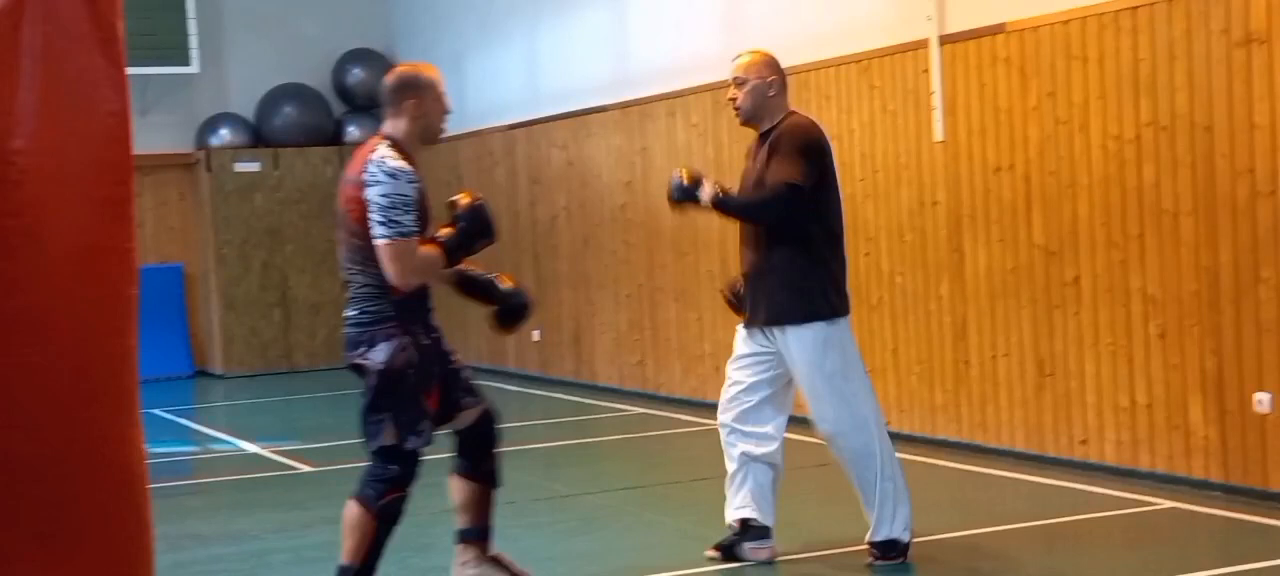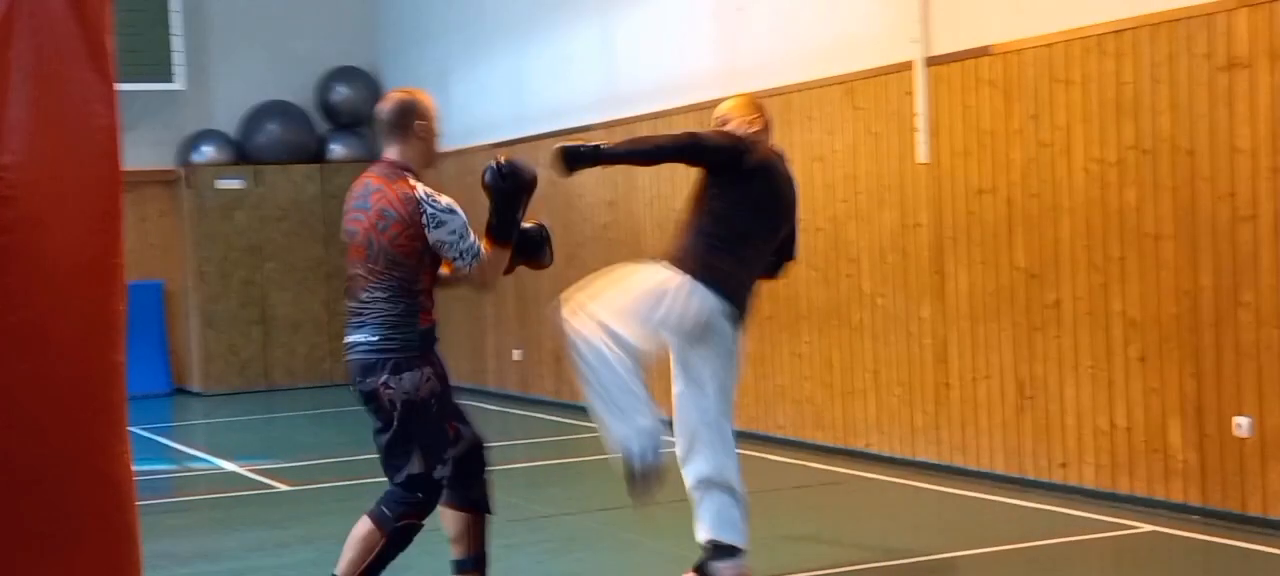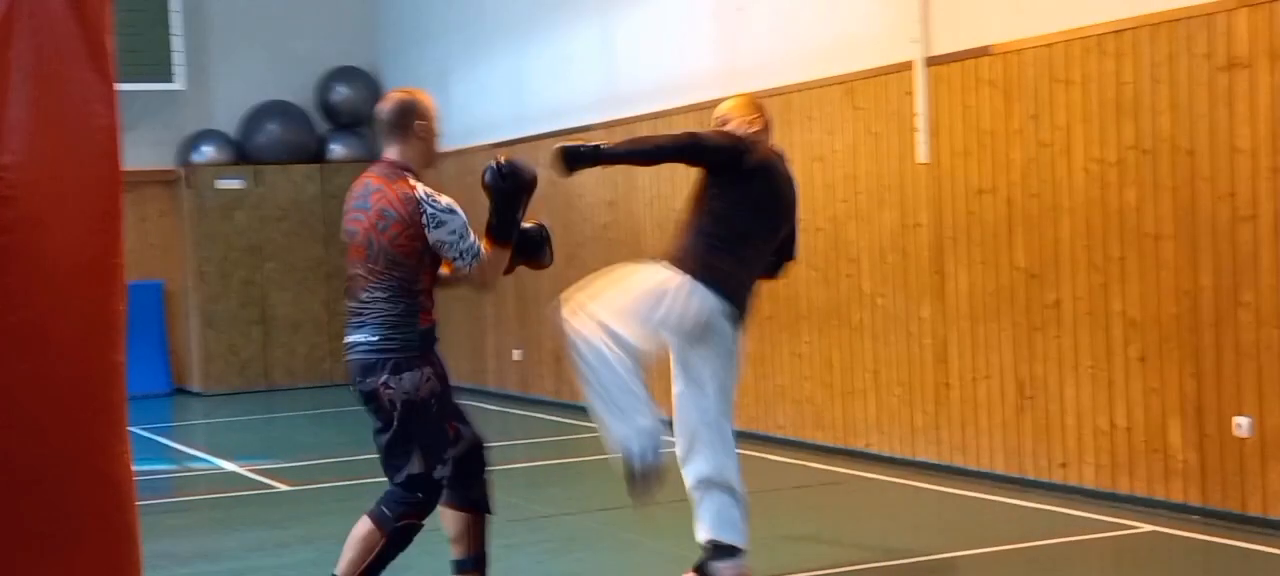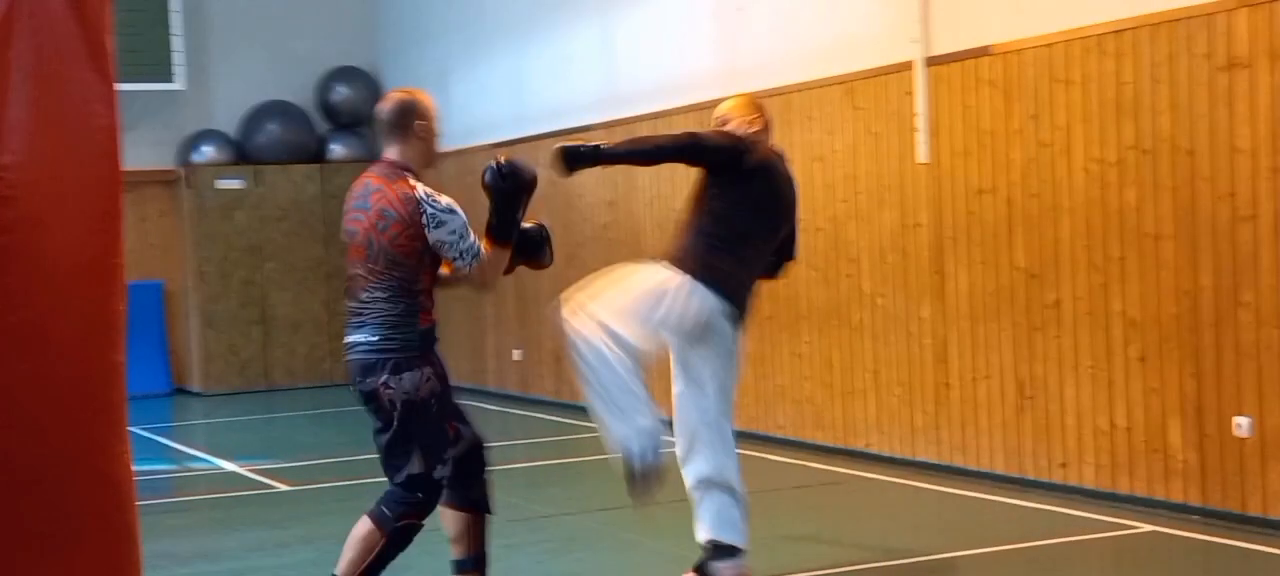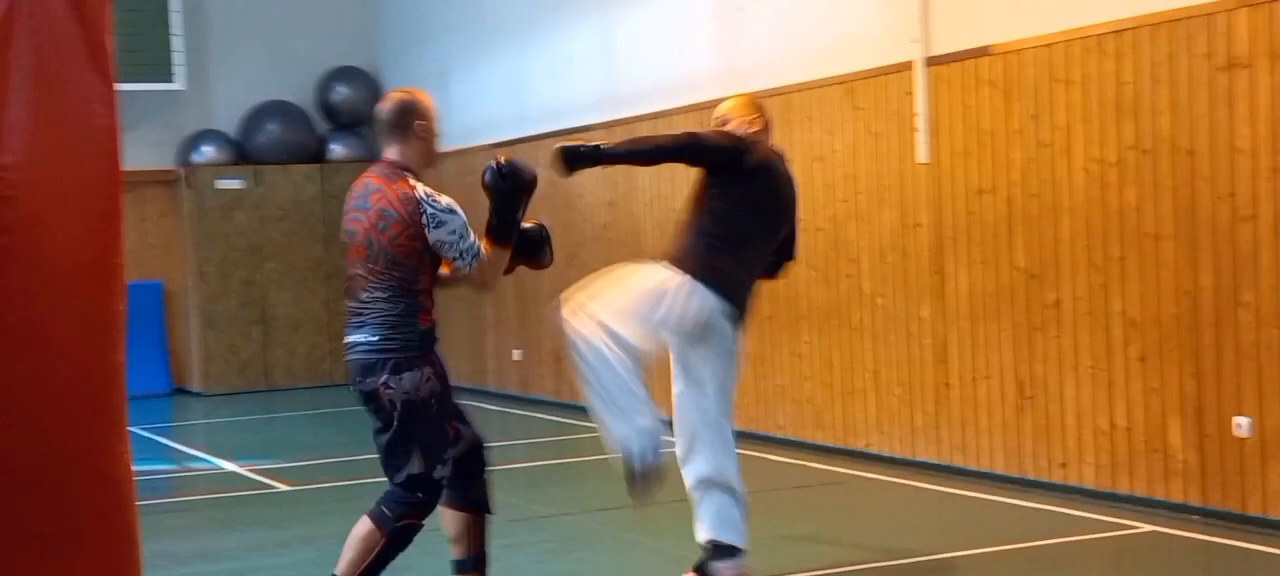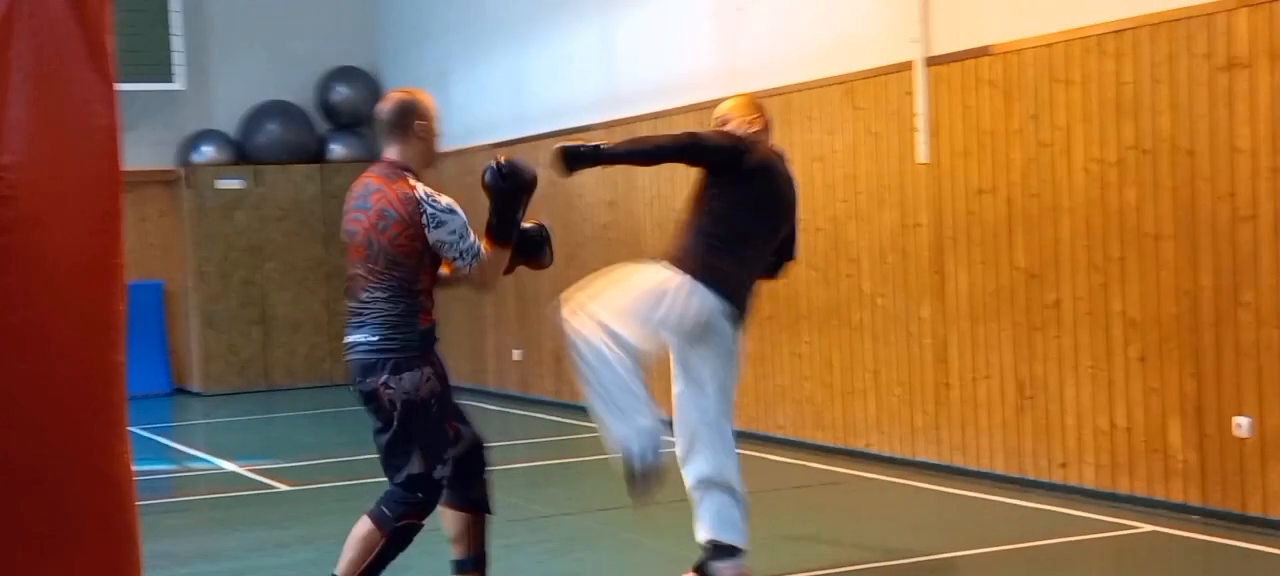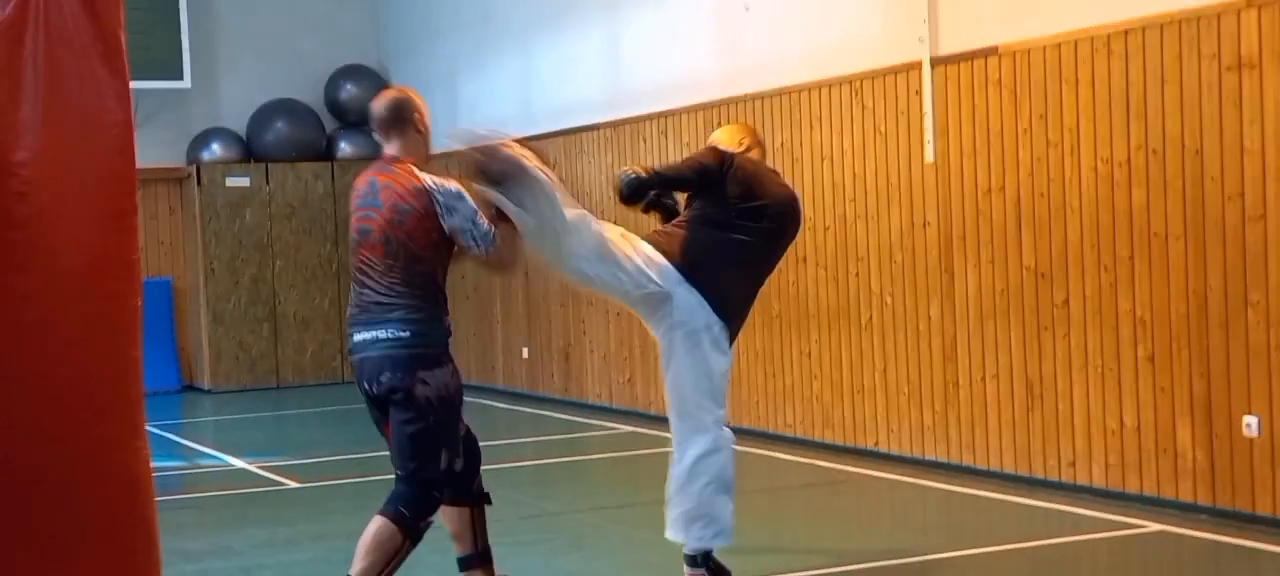
dt=0.4s
person 1, frame 1
left shoulder: (381, 161)
right shoulder: (390, 170)
right elbow: (403, 270)
left wrist: (472, 280)
right wrist: (459, 240)
left hip: (409, 330)
right hip: (387, 336)
left knee: (475, 425)
right knee: (394, 465)
person 1, frame 2
left shoulder: (364, 190)
right shoulder: (427, 204)
right elbow: (483, 275)
left wrist: (506, 250)
right wrist: (507, 213)
left hip: (373, 350)
right hip: (399, 360)
left knee: (464, 455)
right knee: (413, 490)
person 1, frame 3
left shoulder: (362, 190)
right shoulder: (429, 205)
right elbow: (483, 275)
left wrist: (505, 251)
right wrist: (508, 212)
left hip: (370, 350)
right hip: (400, 360)
left knee: (463, 455)
right knee: (414, 490)
person 1, frame 4
left shoulder: (362, 190)
right shoulder: (428, 204)
right elbow: (483, 274)
left wrist: (503, 249)
right wrist: (507, 213)
left hip: (369, 350)
right hip: (400, 359)
left knee: (462, 456)
right knee: (414, 490)
person 1, frame 5
left shoulder: (362, 190)
right shoulder: (428, 204)
right elbow: (483, 275)
left wrist: (503, 251)
right wrist: (507, 212)
left hip: (368, 350)
right hip: (401, 359)
left knee: (462, 456)
right knee: (414, 490)
person 1, frame 6
left shoulder: (362, 190)
right shoulder: (429, 204)
right elbow: (483, 275)
left wrist: (503, 251)
right wrist: (507, 212)
left hip: (368, 351)
right hip: (401, 358)
left knee: (461, 456)
right knee: (413, 490)
person 1, frame 7
left shoulder: (364, 187)
right shoulder: (437, 193)
right elbow: (498, 255)
left wrist: (471, 230)
left hip: (369, 349)
right hip: (412, 353)
left knee: (458, 457)
right knee: (418, 489)
person 2, frame 1
left shoulder: (798, 135)
right shoulder: (764, 144)
left elbow: (781, 206)
left wrist: (713, 197)
right wrist: (748, 278)
left hip: (807, 310)
right hip: (765, 311)
left knee: (848, 422)
right knee: (743, 416)
left ankle: (892, 532)
right ankle: (752, 528)
person 2, frame 2
left shoulder: (741, 154)
right shoulder: (780, 183)
left elbow: (670, 148)
right elbow: (773, 261)
left wrist: (592, 153)
left hip: (692, 289)
right hip: (723, 309)
left knee: (589, 315)
right knee: (706, 430)
left ankle: (639, 445)
person 2, frame 3
left shoulder: (740, 153)
right shoulder: (781, 184)
left elbow: (671, 147)
right elbow: (775, 260)
left wrist: (591, 153)
left hip: (691, 287)
right hip: (724, 309)
left knee: (587, 313)
right knee: (706, 429)
left ankle: (640, 444)
person 2, frame 4
left shoulder: (739, 153)
right shoulder: (782, 184)
left elbow: (670, 147)
right elbow: (775, 260)
left wrist: (591, 153)
left hip: (690, 286)
right hip: (724, 309)
left knee: (587, 313)
right knee: (706, 428)
left ankle: (640, 445)
person 2, frame 5
left shoulder: (738, 153)
right shoulder: (782, 184)
left elbow: (670, 147)
right elbow: (775, 260)
left wrist: (591, 152)
left hip: (689, 287)
right hip: (725, 310)
left knee: (587, 313)
right knee: (706, 426)
left ankle: (640, 445)
person 2, frame 6
left shoulder: (738, 152)
right shoulder: (782, 183)
left elbow: (668, 147)
right elbow: (773, 262)
left wrist: (592, 152)
left hip: (688, 286)
right hip: (725, 309)
left knee: (588, 314)
right knee: (707, 425)
left ankle: (640, 444)
person 2, frame 7
left shoulder: (724, 165)
right shoulder: (788, 205)
left elbow: (640, 182)
left wrist: (637, 179)
left hip: (663, 270)
right hip: (709, 316)
left knee: (571, 235)
right knee: (702, 428)
